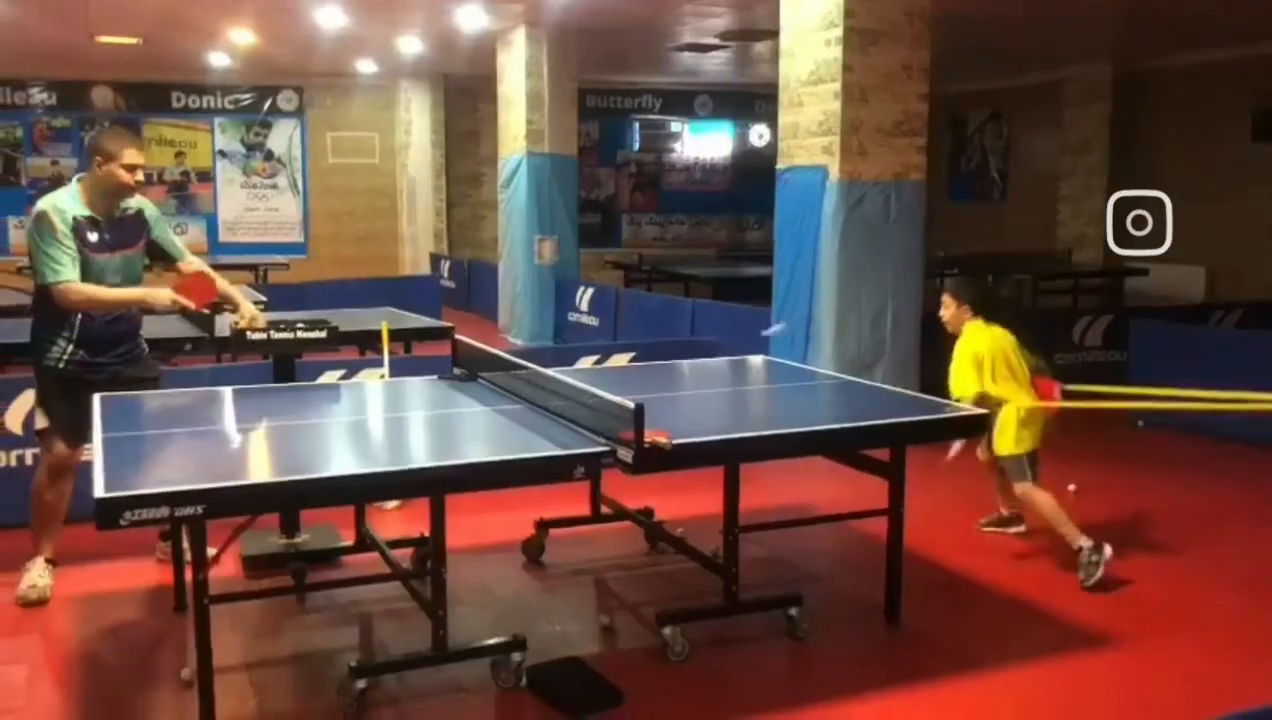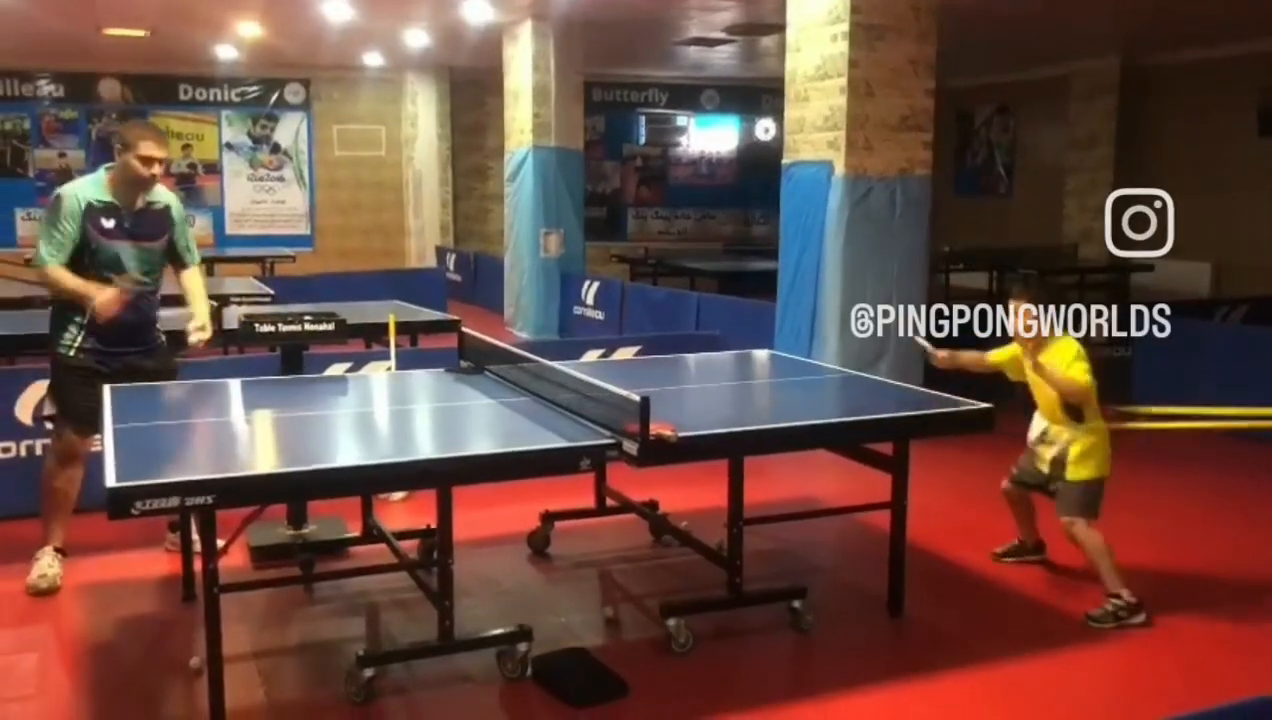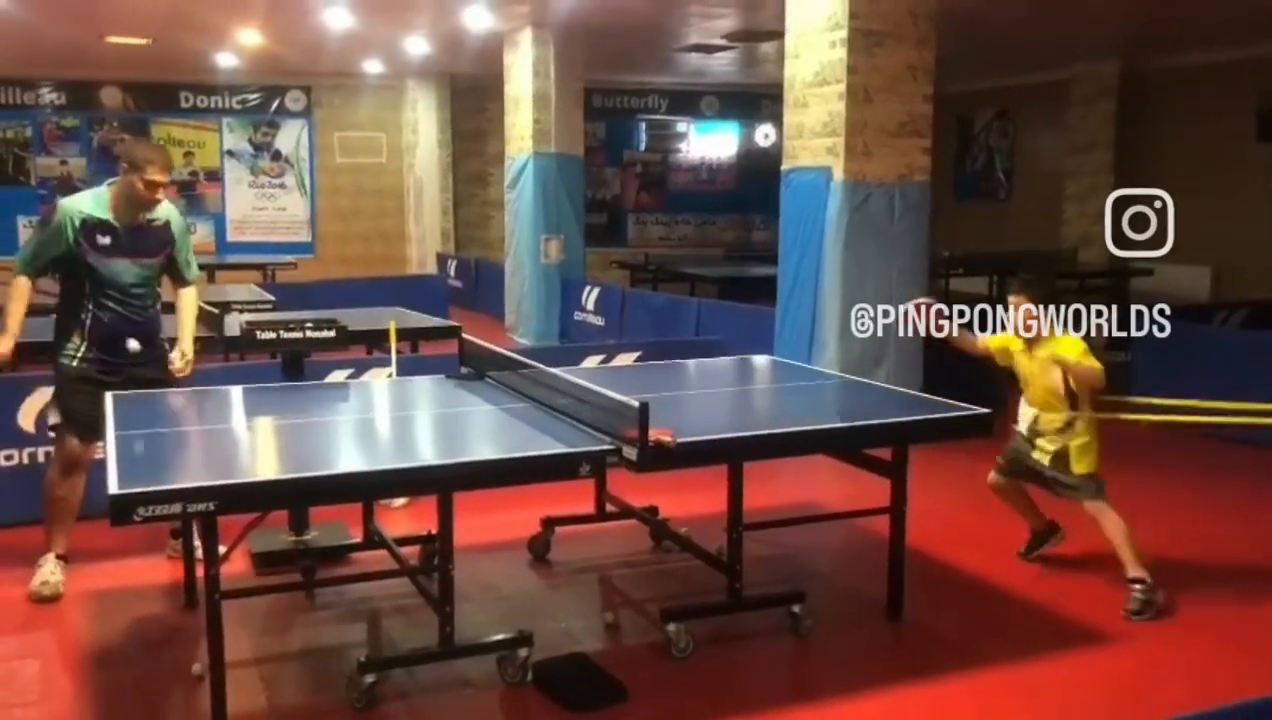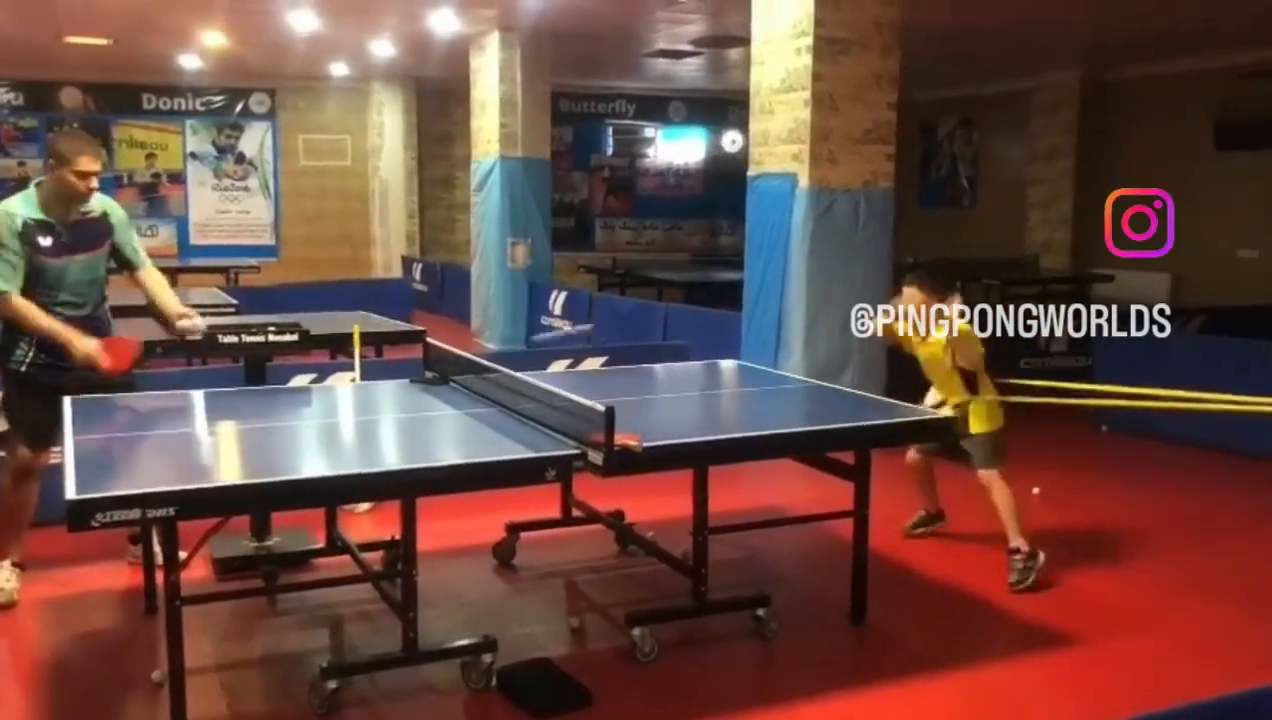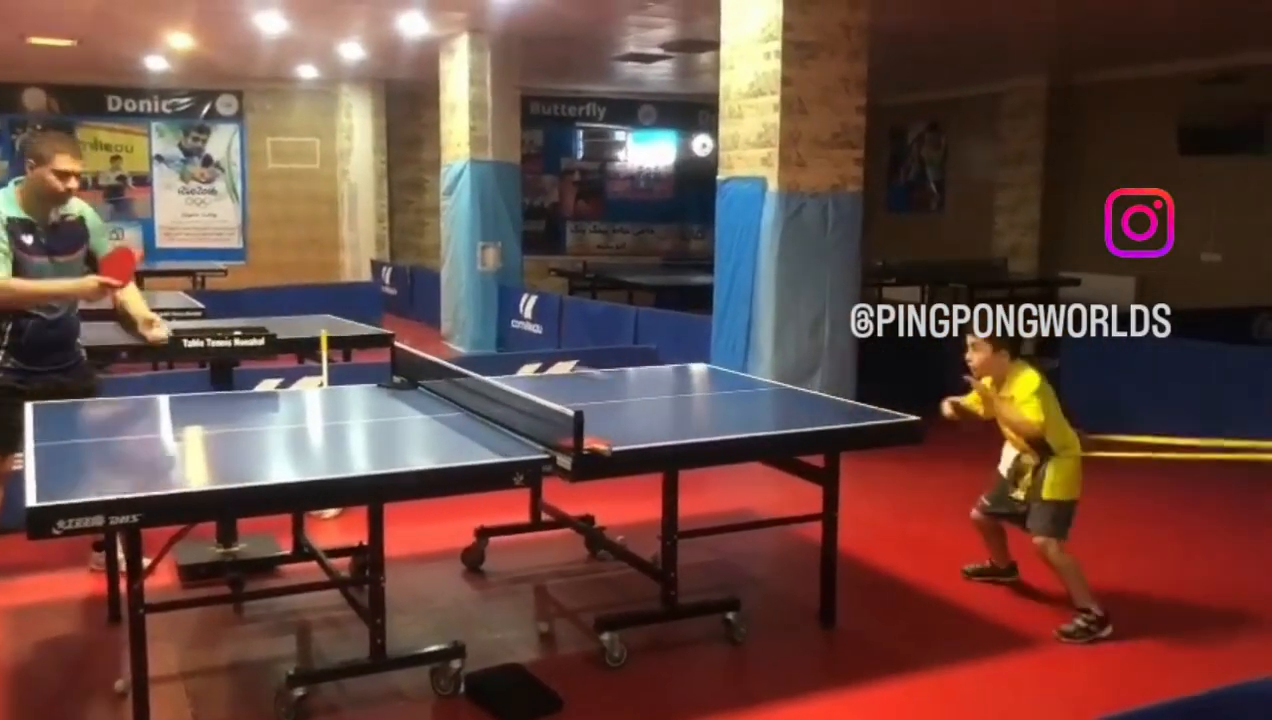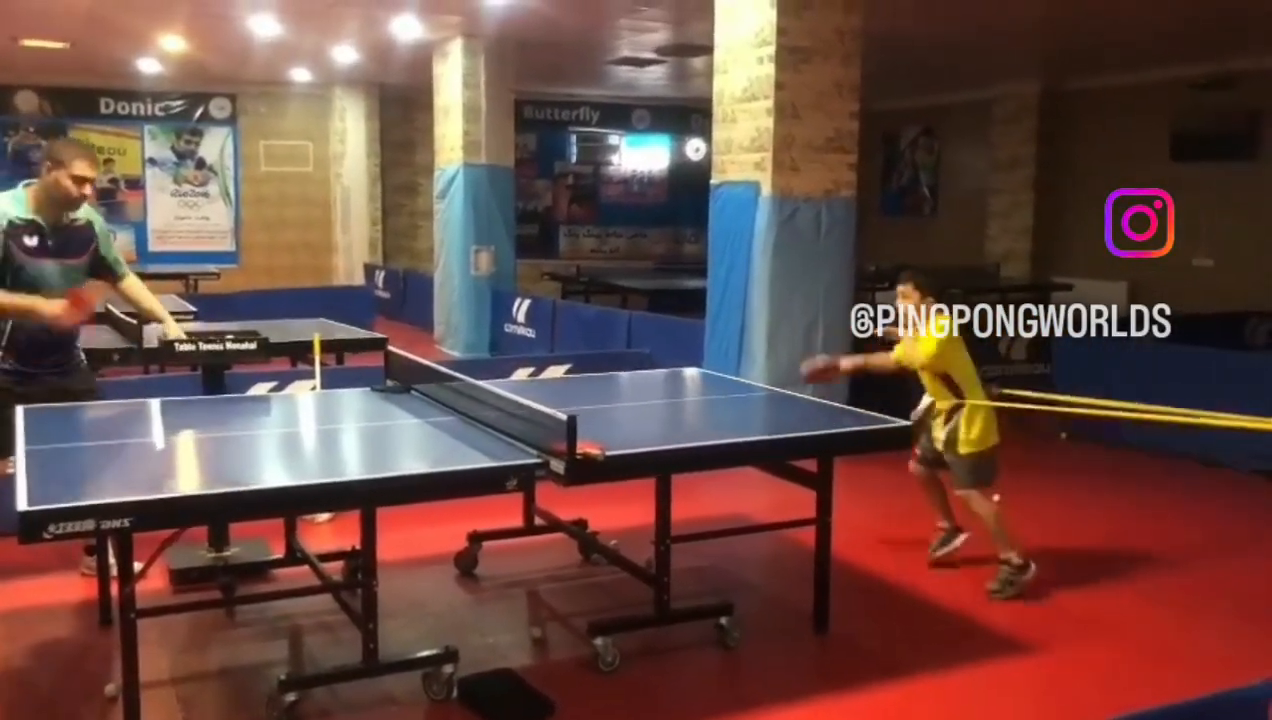
dt=0.7s
person 1, frame 1
left shoulder: (141, 211)
right shoulder: (54, 213)
left elbow: (183, 262)
right elbow: (65, 292)
left wrist: (236, 298)
right wrist: (143, 296)
left hip: (127, 353)
right hip: (68, 358)
right knee: (59, 456)
left ankle: (170, 536)
right ankle: (42, 559)
person 1, frame 2
left shoulder: (168, 205)
right shoulder: (74, 198)
left elbow: (187, 264)
right elbow: (50, 269)
left wrist: (198, 312)
right wrist: (93, 294)
left hip: (144, 343)
right hip: (84, 346)
right knee: (69, 444)
left ankle: (179, 527)
right ankle: (51, 548)
person 1, frame 3
left shoulder: (170, 220)
right shoulder: (73, 213)
left elbow: (186, 281)
left wrist: (185, 340)
left hip: (147, 354)
right hip: (86, 356)
right knee: (73, 452)
left ankle: (182, 534)
right ankle: (54, 555)
person 1, frame 4
left shoulder: (106, 211)
left elbow: (141, 265)
left wrist: (174, 309)
right wrist: (70, 339)
left hip: (103, 356)
left ankle: (142, 537)
person 1, frame 5
left shoulder: (82, 216)
left elbow: (117, 274)
left wrist: (141, 314)
right wrist: (75, 287)
left hip: (67, 363)
left ankle: (105, 546)
person 1, frame 6
left shoulder: (89, 223)
left elbow: (122, 277)
left wrist: (165, 319)
right wrist: (37, 306)
left hip: (65, 365)
left ankle: (97, 550)
person 2, frame 1
left shoulder: (968, 343)
right shoulder: (998, 334)
left elbow: (967, 396)
right elbow: (1027, 364)
left hip: (1014, 415)
right hip: (1013, 409)
left knee: (1023, 490)
right knee: (986, 455)
left ankle: (1088, 547)
right ankle: (1010, 515)
person 2, frame 2
left shoulder: (1068, 351)
right shoulder: (1021, 351)
left elbow: (1081, 394)
right elbow: (980, 360)
left wrist: (1041, 368)
right wrist: (946, 356)
left hip: (1080, 444)
right hip: (1047, 436)
left knee: (1073, 521)
right knee: (1011, 488)
left ankle: (1124, 600)
right ankle: (1032, 544)
person 2, frame 3
left shoulder: (1069, 344)
right shoulder: (1014, 341)
left elbow: (1097, 379)
right elbow: (977, 346)
left wrist: (1059, 359)
right wrist: (946, 329)
left hip: (1071, 435)
right hip: (1034, 428)
left knee: (1094, 505)
right knee: (998, 481)
left ankle: (1141, 581)
right ankle: (1045, 529)
person 2, frame 4
left shoulder: (959, 330)
right shoulder: (914, 330)
left elbow: (972, 363)
left wrist: (952, 332)
left hip: (976, 409)
right hip: (944, 405)
left knee: (988, 475)
right knee: (915, 458)
left ankle: (1022, 552)
right ankle: (932, 515)
person 2, frame 5
left shoulder: (1029, 383)
right shoulder: (990, 383)
left elbow: (1034, 430)
right elbow: (968, 407)
left wrist: (993, 404)
right wrist: (951, 405)
left hip: (1055, 466)
right hip: (1022, 462)
left knee: (1045, 543)
right knee: (982, 515)
left ankle: (1093, 613)
right ankle: (1002, 566)
person 2, frame 6
left shoulder: (940, 326)
right shoulder: (920, 329)
left elbow: (921, 358)
right elbow: (897, 359)
left wrist: (896, 338)
right wrist: (849, 363)
left hip: (965, 417)
right hip: (942, 412)
left knee: (970, 493)
right knee: (920, 469)
left ankle: (1015, 563)
right ankle: (950, 529)
